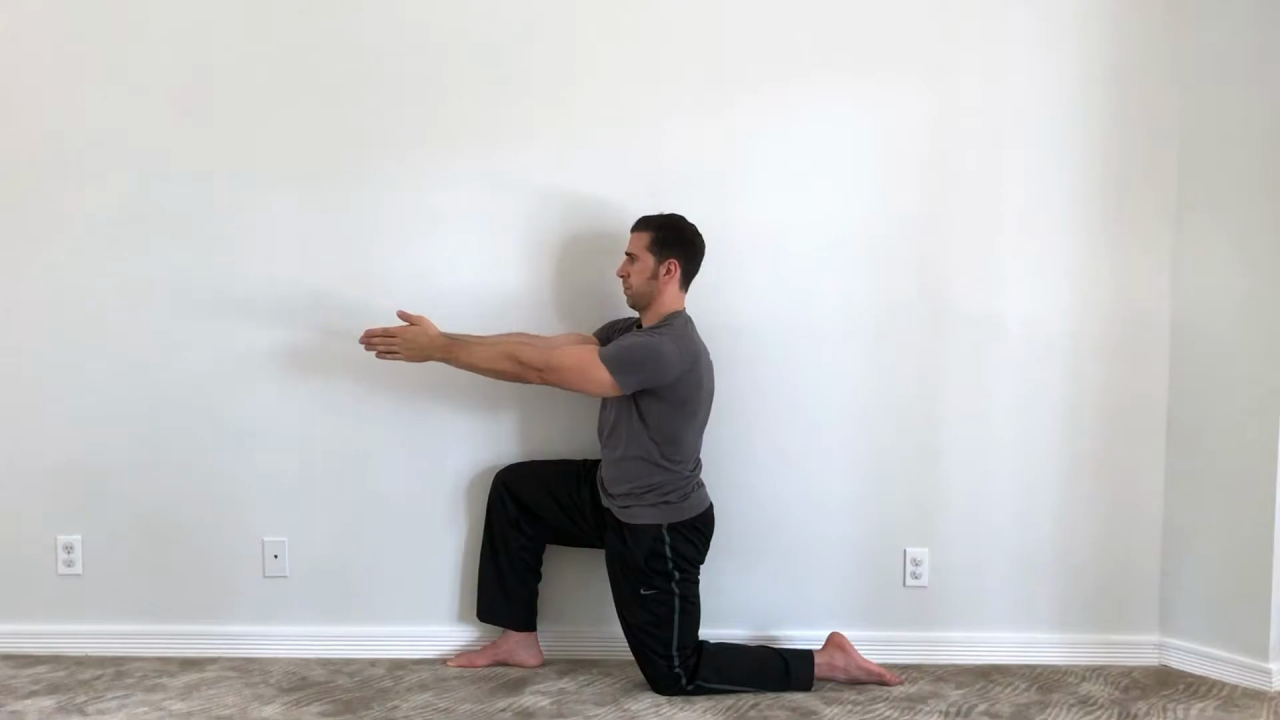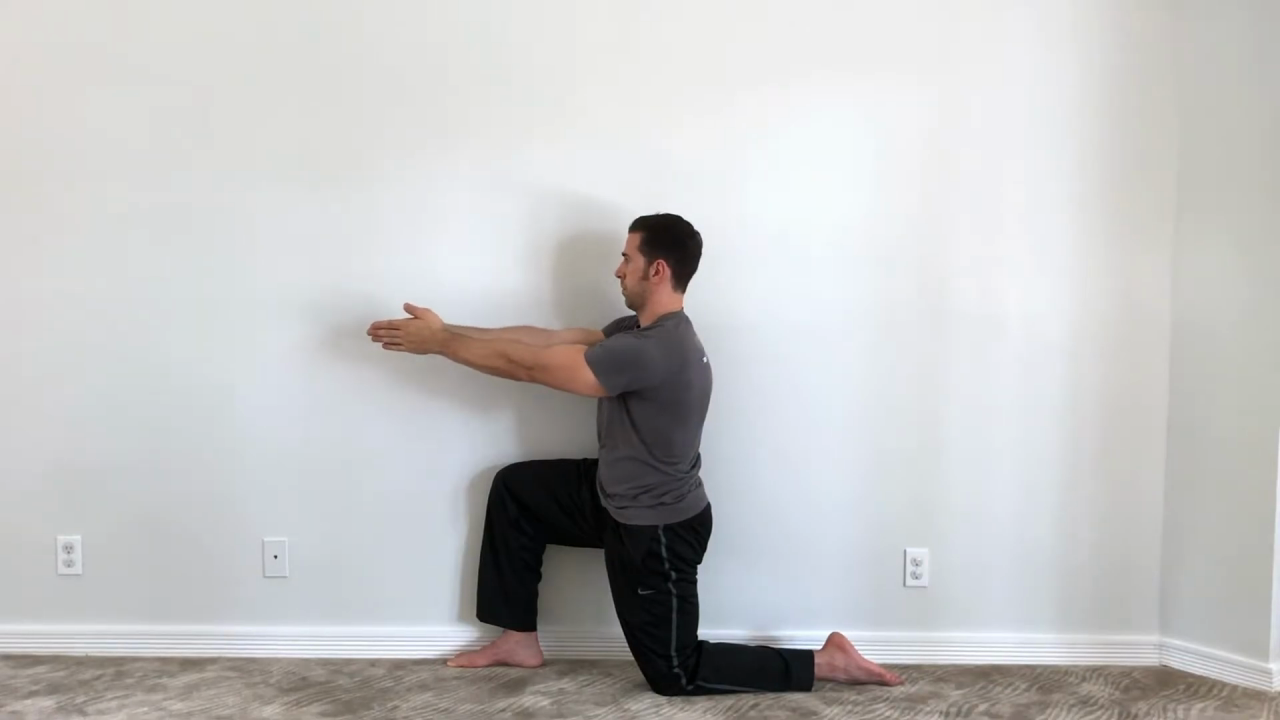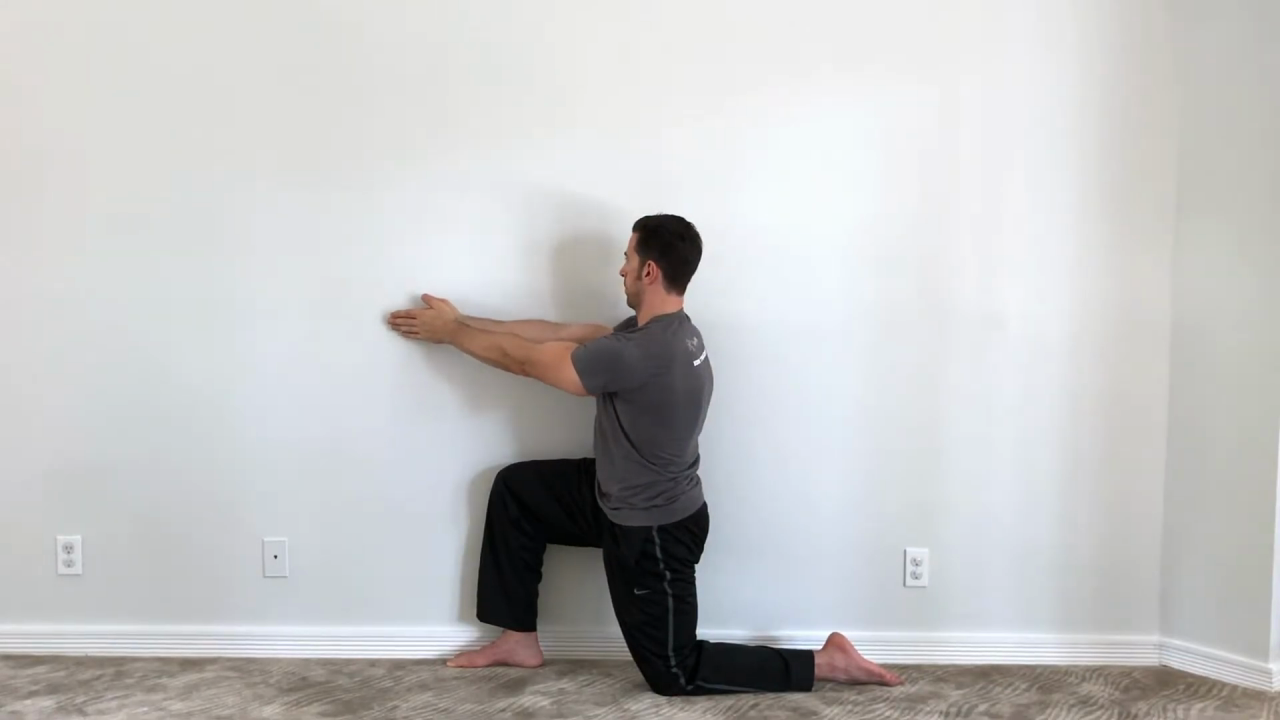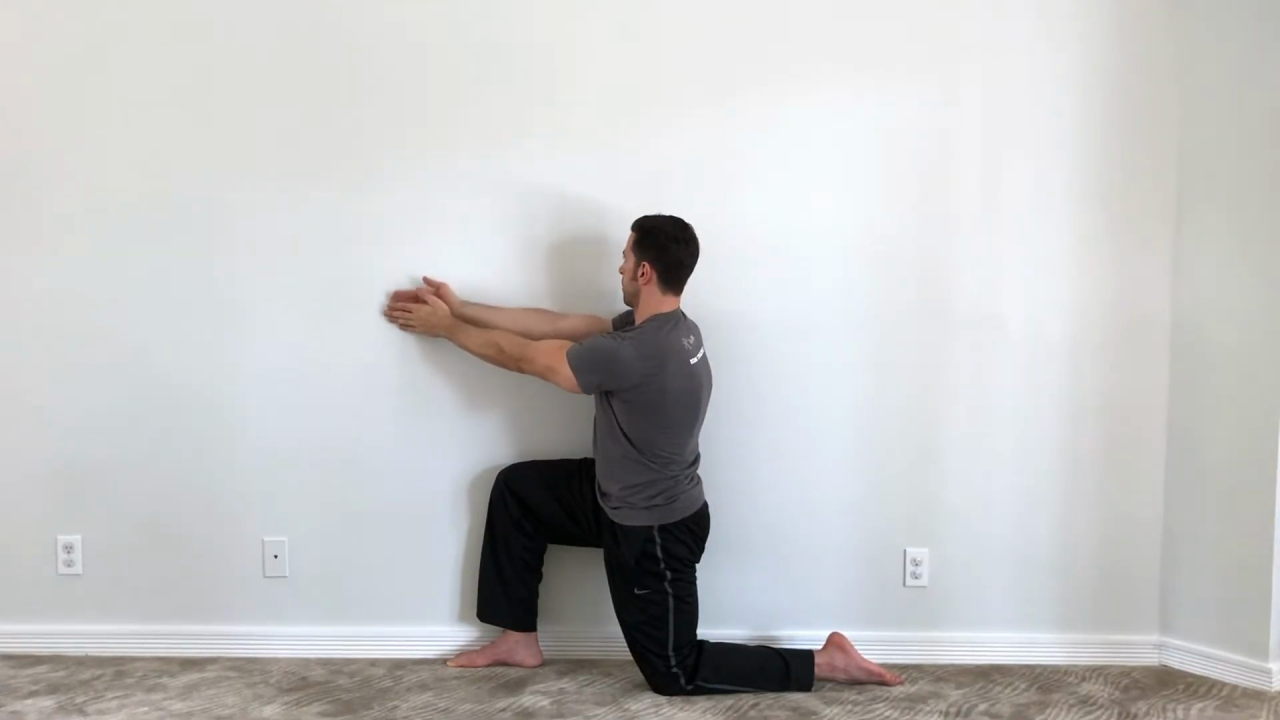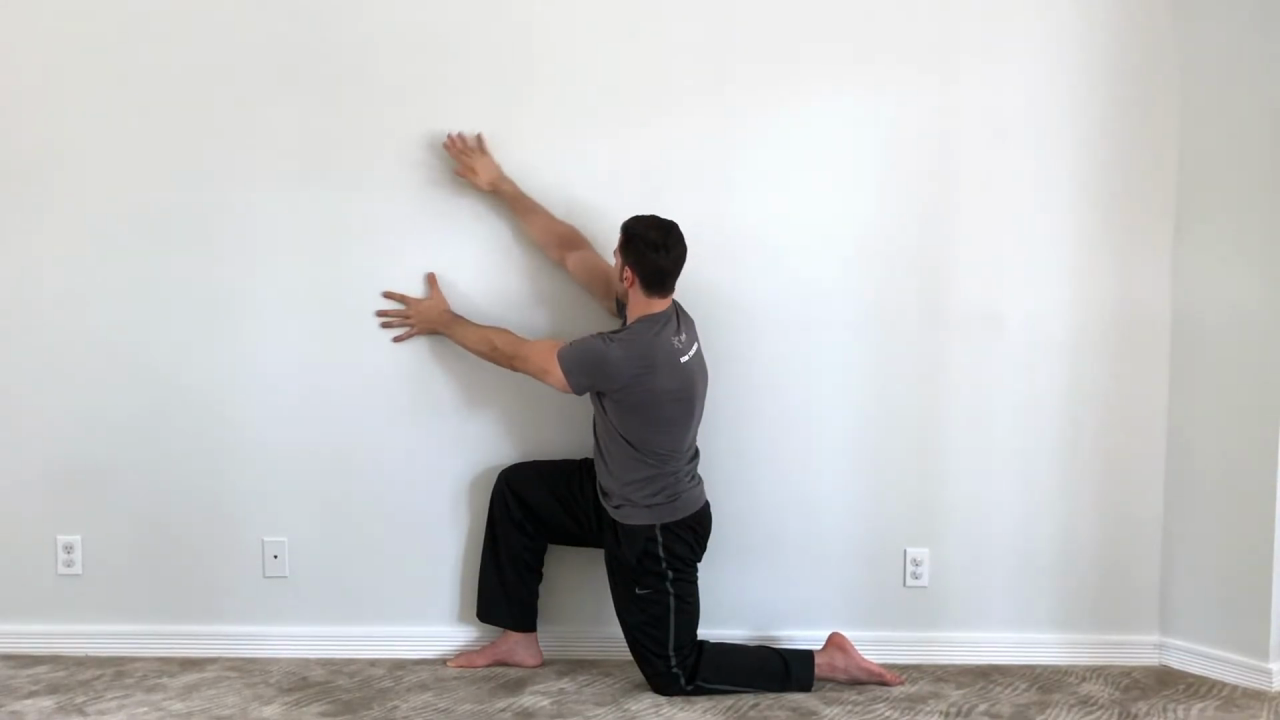
dt=1s
person 1, frame 1
left shoulder: (665, 350)
right shoulder: (632, 331)
left elbow: (537, 368)
right elbow: (540, 345)
left wrist: (438, 349)
right wrist: (441, 339)
left hip: (660, 528)
right hip: (618, 498)
left knee: (673, 673)
right knee: (513, 488)
left ankle: (826, 662)
right ankle: (519, 640)
person 1, frame 2
left shoulder: (652, 351)
right shoulder: (639, 331)
left elbow: (530, 366)
right elbow: (545, 340)
left wrist: (439, 342)
right wrist: (447, 330)
left hip: (658, 530)
right hip: (621, 498)
left knee: (673, 674)
right knee: (514, 489)
left ankle: (826, 662)
right ankle: (519, 640)
person 1, frame 3
left shoulder: (636, 354)
right shoulder: (665, 329)
left elbow: (525, 360)
right elbow: (559, 334)
left wrist: (450, 331)
right wrist: (462, 320)
left hip: (654, 531)
right hip: (626, 500)
left knee: (675, 673)
right knee: (514, 489)
left ankle: (826, 662)
right ankle: (520, 640)
person 1, frame 4
left shoulder: (634, 354)
right shoulder: (661, 326)
left elbow: (524, 357)
right elbow: (559, 326)
left wrist: (447, 328)
right wrist: (460, 309)
left hip: (655, 531)
right hip: (627, 500)
left knee: (675, 674)
right knee: (516, 488)
left ankle: (824, 662)
right ankle: (520, 641)
person 1, frame 5
left shoulder: (622, 356)
right shoulder: (666, 315)
left elbow: (516, 353)
right elbow: (570, 251)
left wrist: (443, 321)
right wrist: (499, 185)
left hip: (656, 531)
right hip: (626, 501)
left knee: (675, 674)
right knee: (516, 490)
left ankle: (825, 661)
right ankle: (520, 640)
